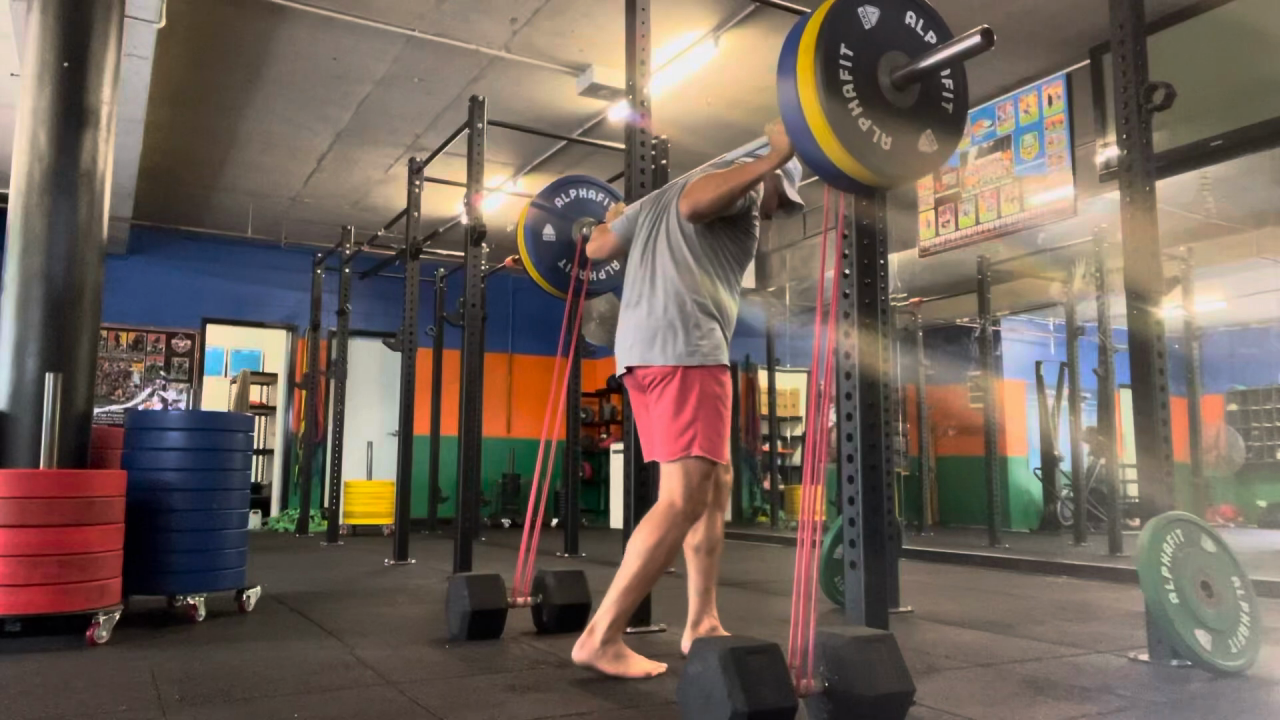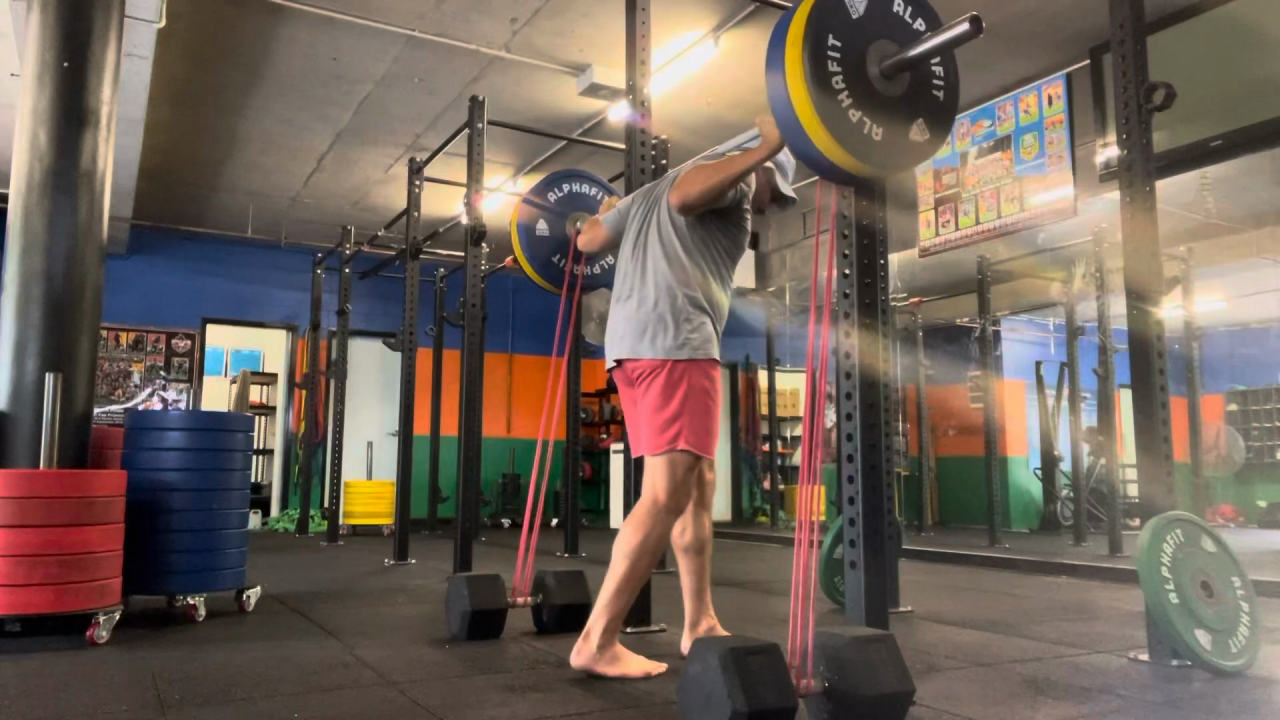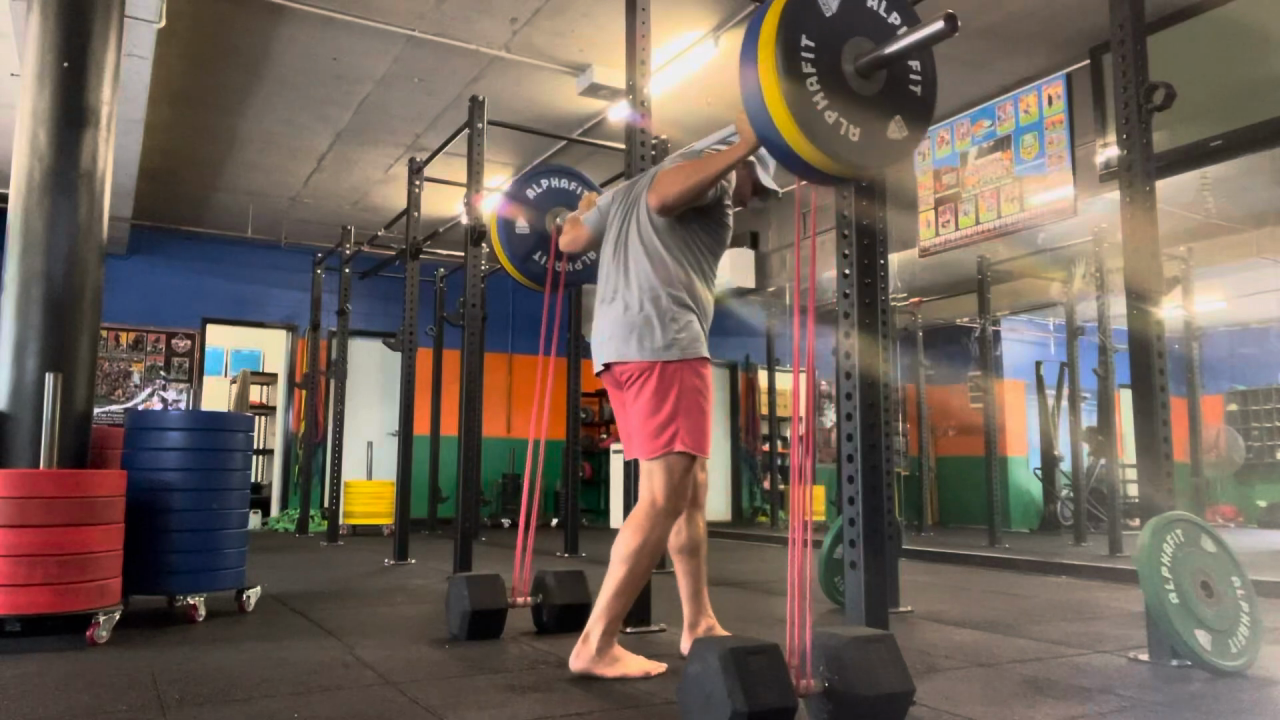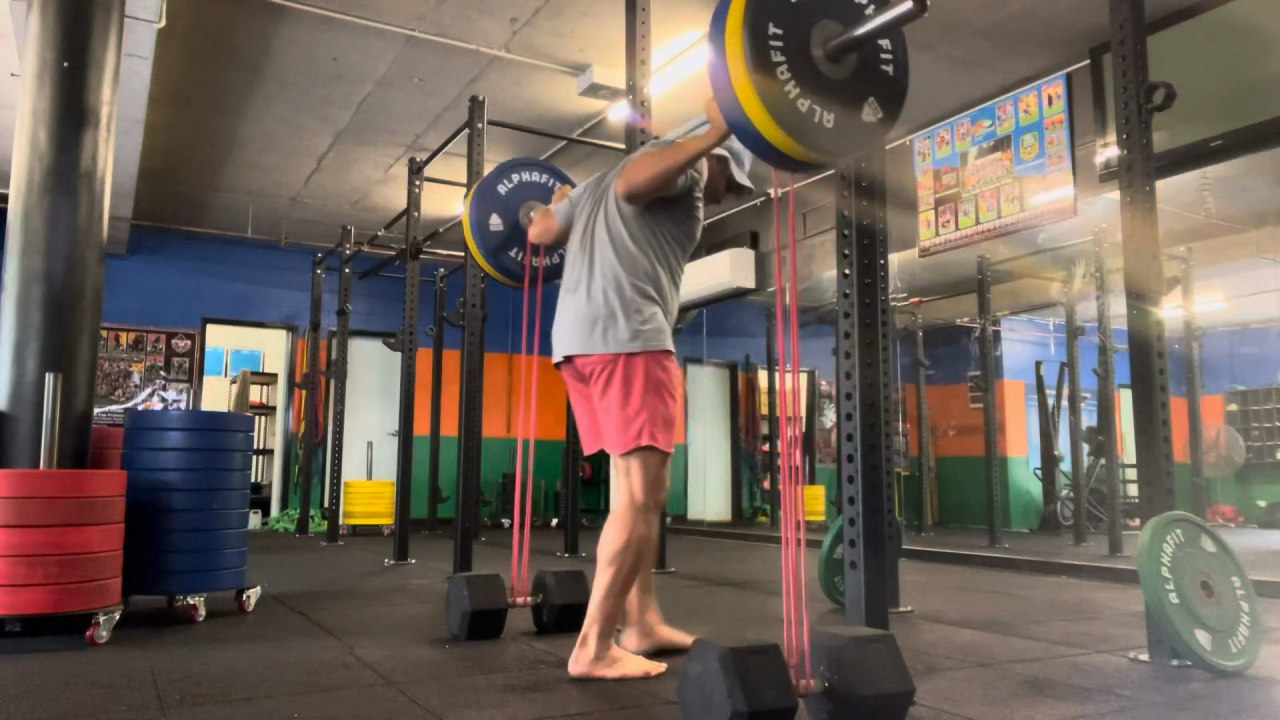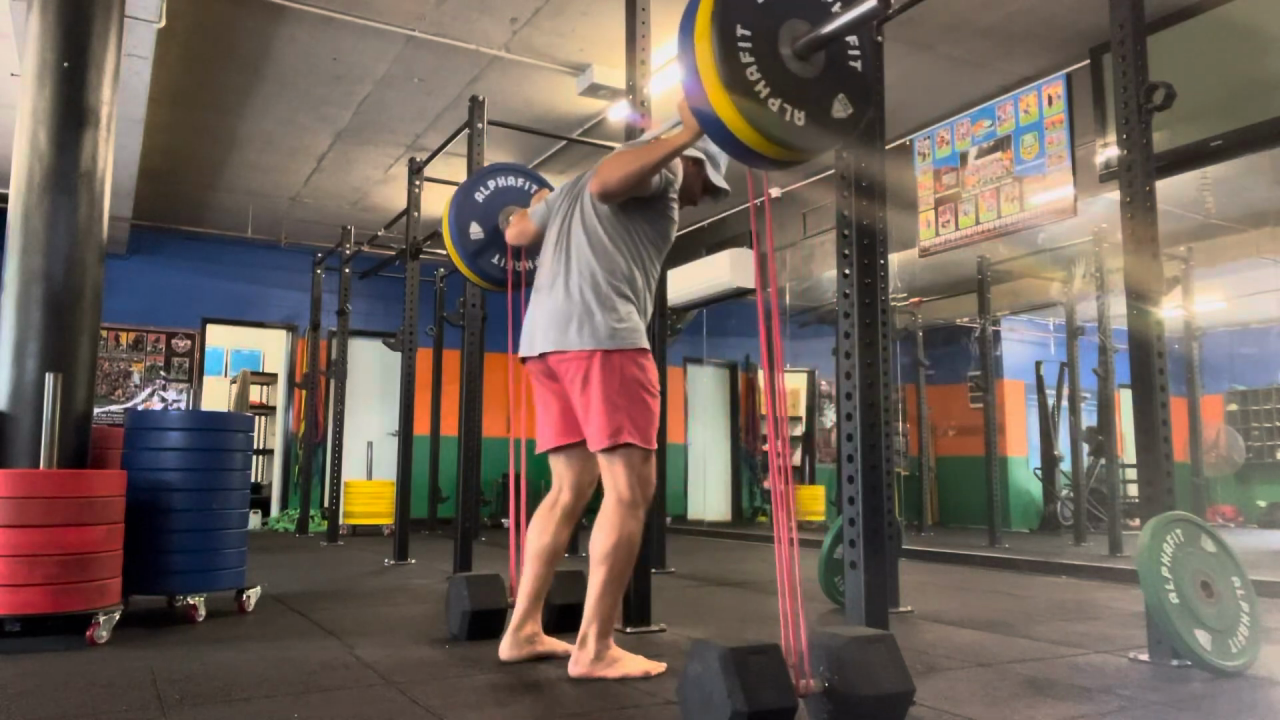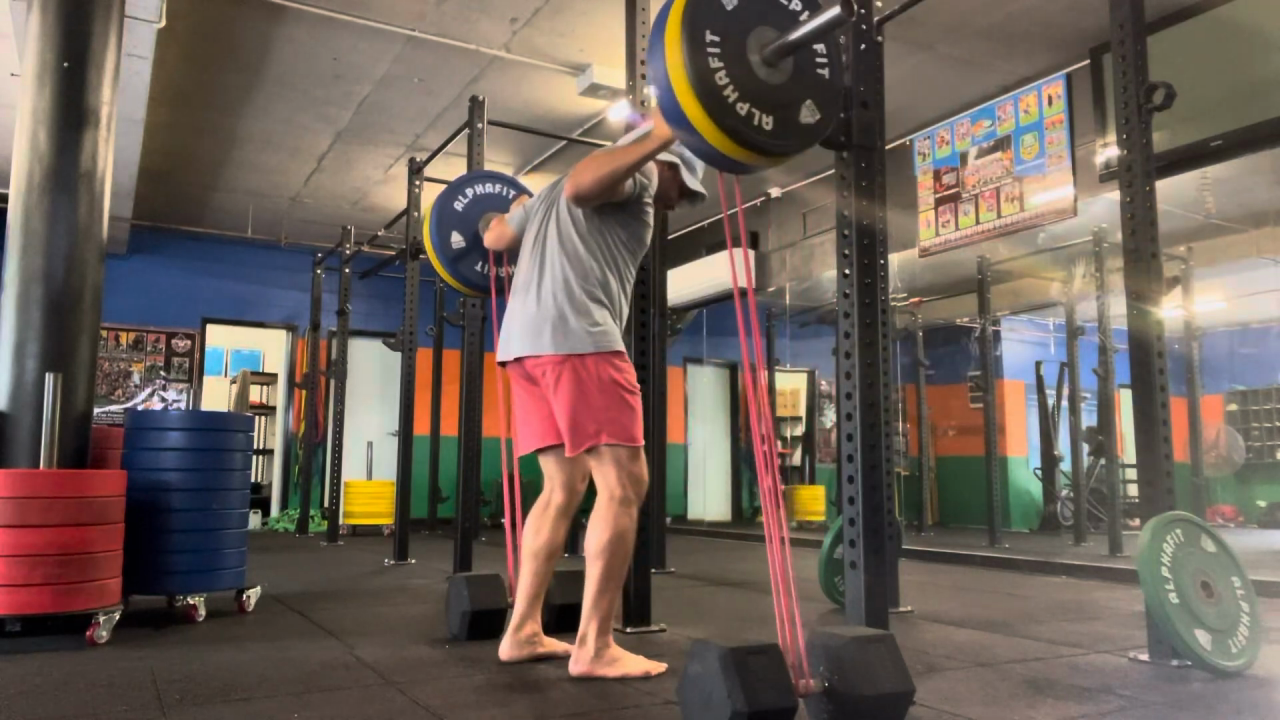
dt=0.3s
person 1, frame 1
left shoulder: (661, 197)
right shoulder: (741, 181)
left elbow: (598, 246)
right elbow: (696, 203)
left wrist: (615, 219)
right wrist: (776, 156)
left hip: (643, 351)
right hip: (684, 349)
left knee: (715, 484)
right knee: (684, 499)
left ankle: (703, 624)
right ankle: (602, 638)
person 1, frame 2
left shoulder: (649, 190)
right shoulder: (734, 174)
left elbow: (588, 238)
right elbow: (686, 194)
left wrist: (607, 211)
right wrist: (769, 146)
left hip: (633, 345)
right hip: (675, 343)
left knee: (698, 485)
right knee: (667, 494)
left ankle: (700, 625)
right ankle: (597, 641)
person 1, frame 3
left shoulder: (628, 189)
right shoulder: (710, 168)
left elbow: (570, 239)
right elbow: (665, 196)
left wrist: (585, 210)
right wrist: (747, 143)
left hip: (618, 346)
right hip: (662, 343)
left knee: (689, 488)
right knee: (663, 497)
left ankle: (700, 624)
right ankle: (596, 644)
person 1, frame 4
left shoulder: (599, 181)
right shoulder: (688, 162)
left elbow: (540, 231)
right elbow: (633, 183)
left wrist: (560, 201)
right wrist: (716, 130)
left hip: (579, 339)
right hip: (627, 335)
left knee: (641, 486)
right knee: (642, 491)
left ankle: (640, 620)
right ankle: (595, 647)
person 1, frame 5
left shoulder: (574, 187)
right shoulder: (663, 166)
left elbow: (517, 233)
right elbow: (607, 181)
left wrist: (533, 206)
right wrist: (688, 132)
left hip: (547, 336)
right hip: (600, 334)
left knee: (573, 487)
right knee: (631, 486)
left ankle: (523, 629)
right ankle: (596, 648)
person 1, frame 6
left shoulder: (554, 194)
right shoulder: (641, 171)
left elbow: (495, 237)
right elbow: (580, 183)
left wrist: (519, 207)
right wrist: (662, 135)
left hip: (526, 340)
right hip: (575, 335)
left knee: (565, 486)
right knee: (624, 483)
left ankle: (523, 630)
right ankle: (594, 645)
